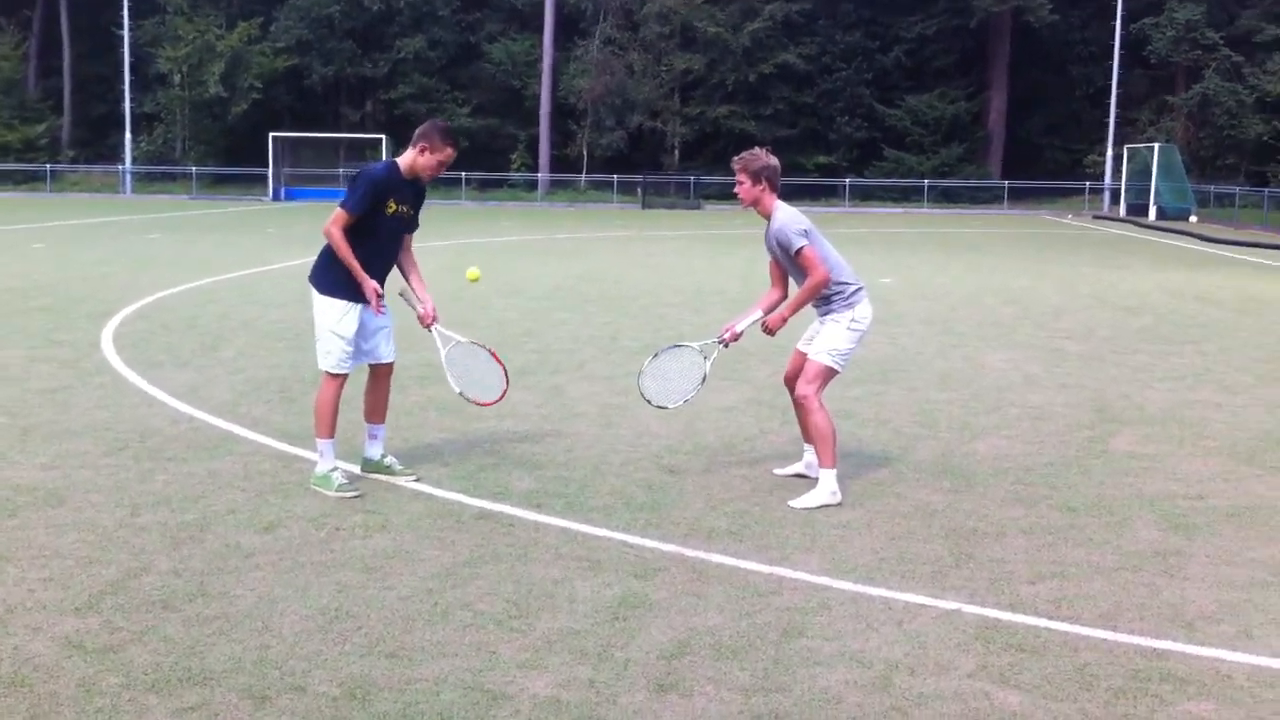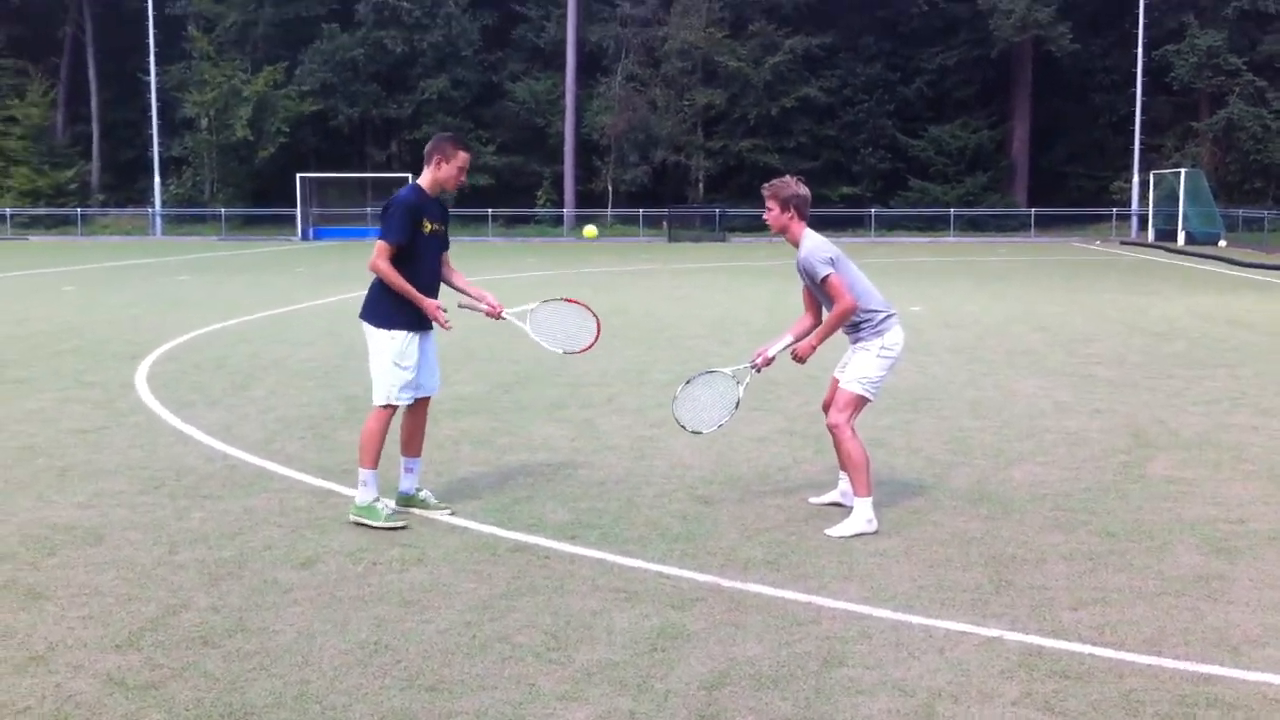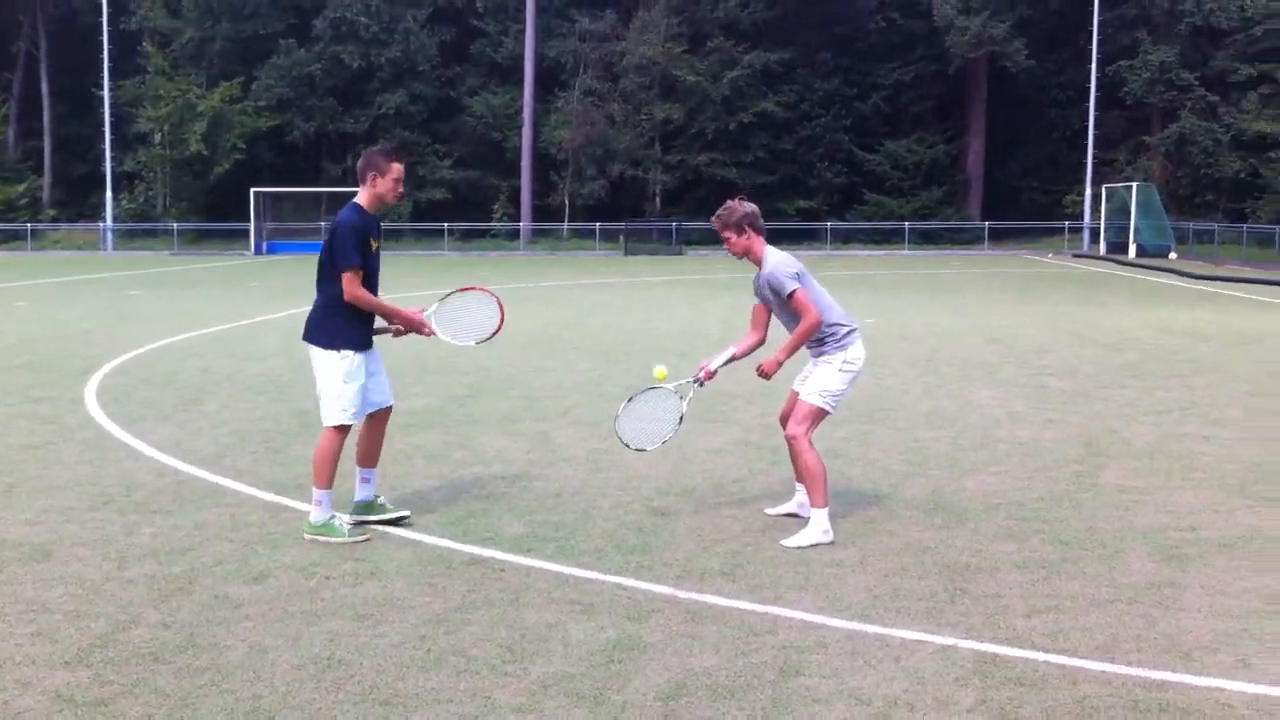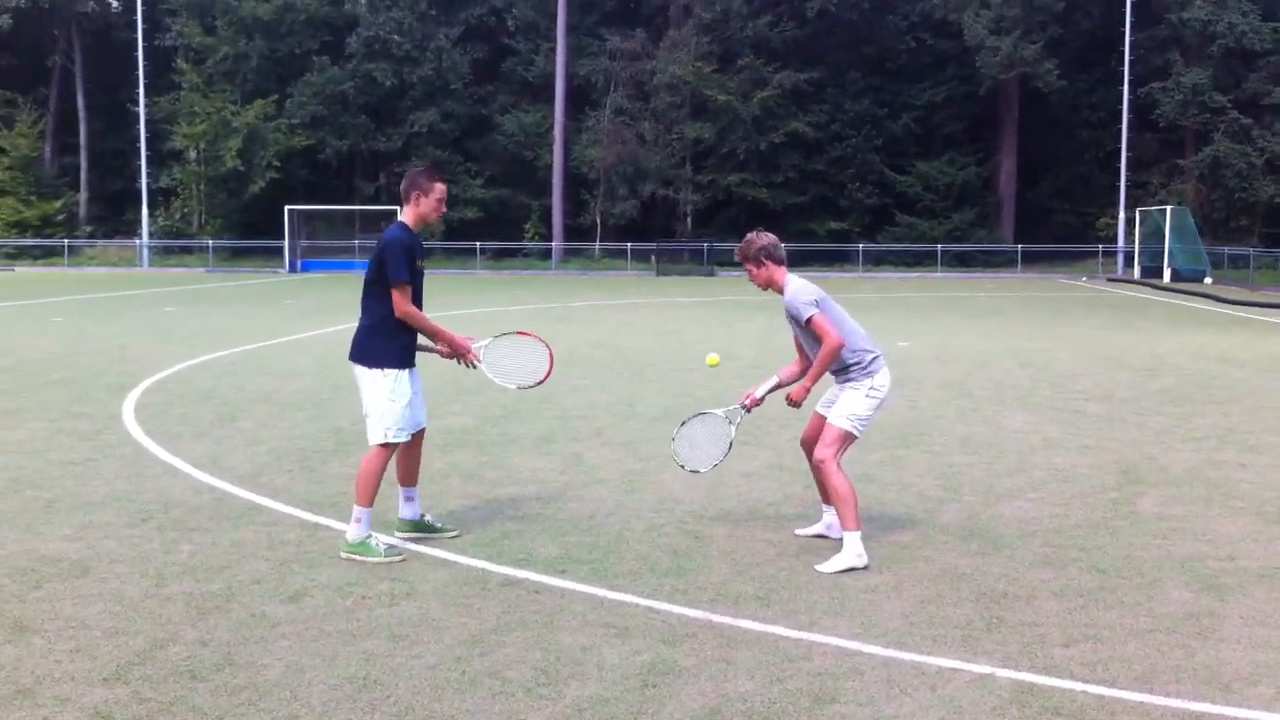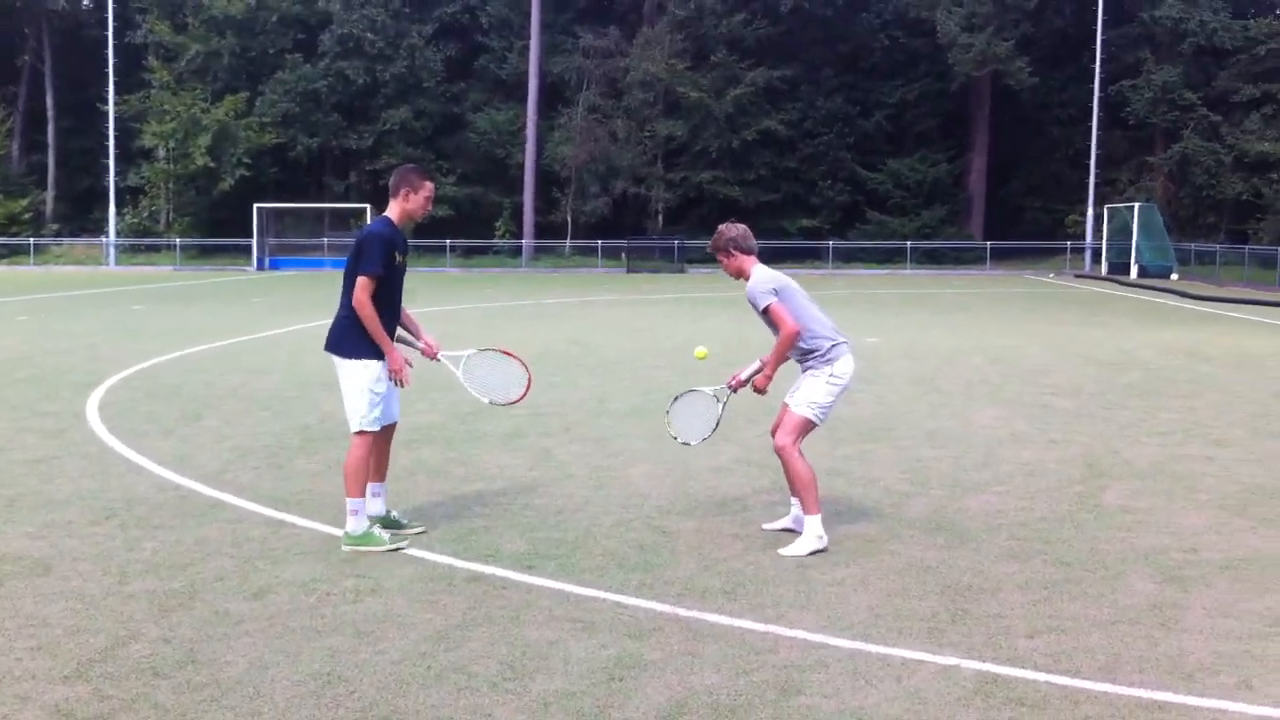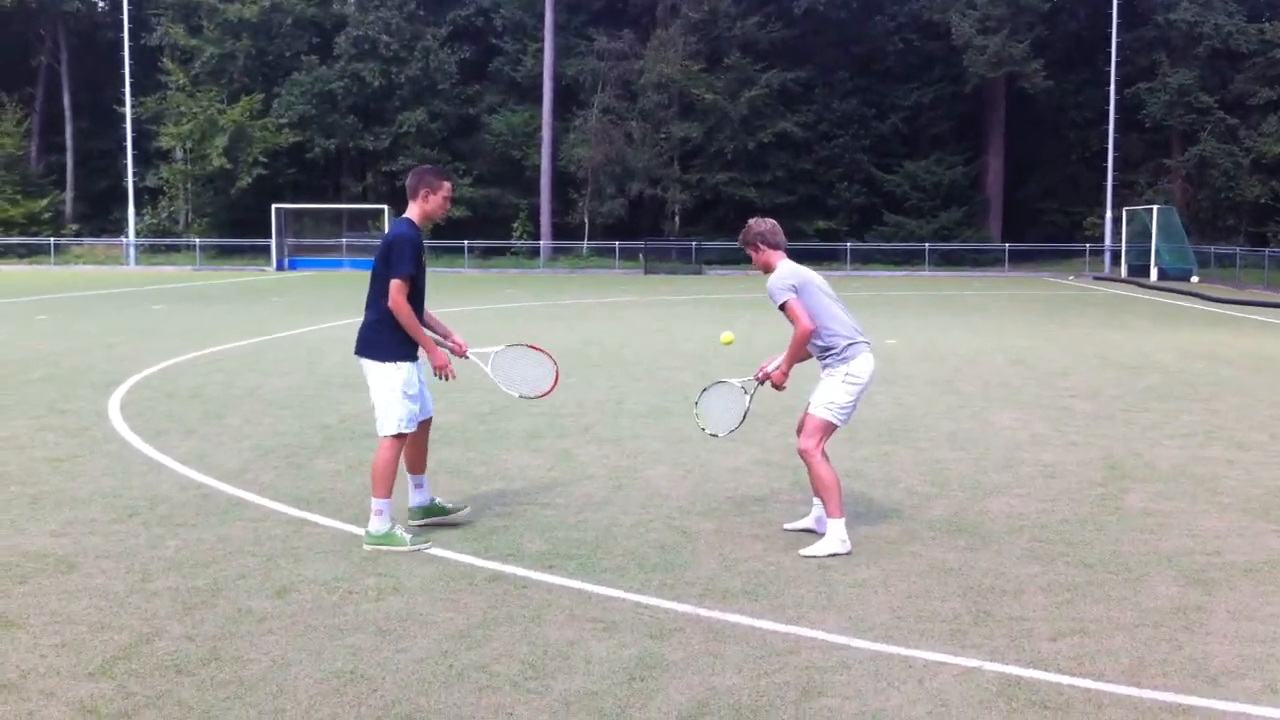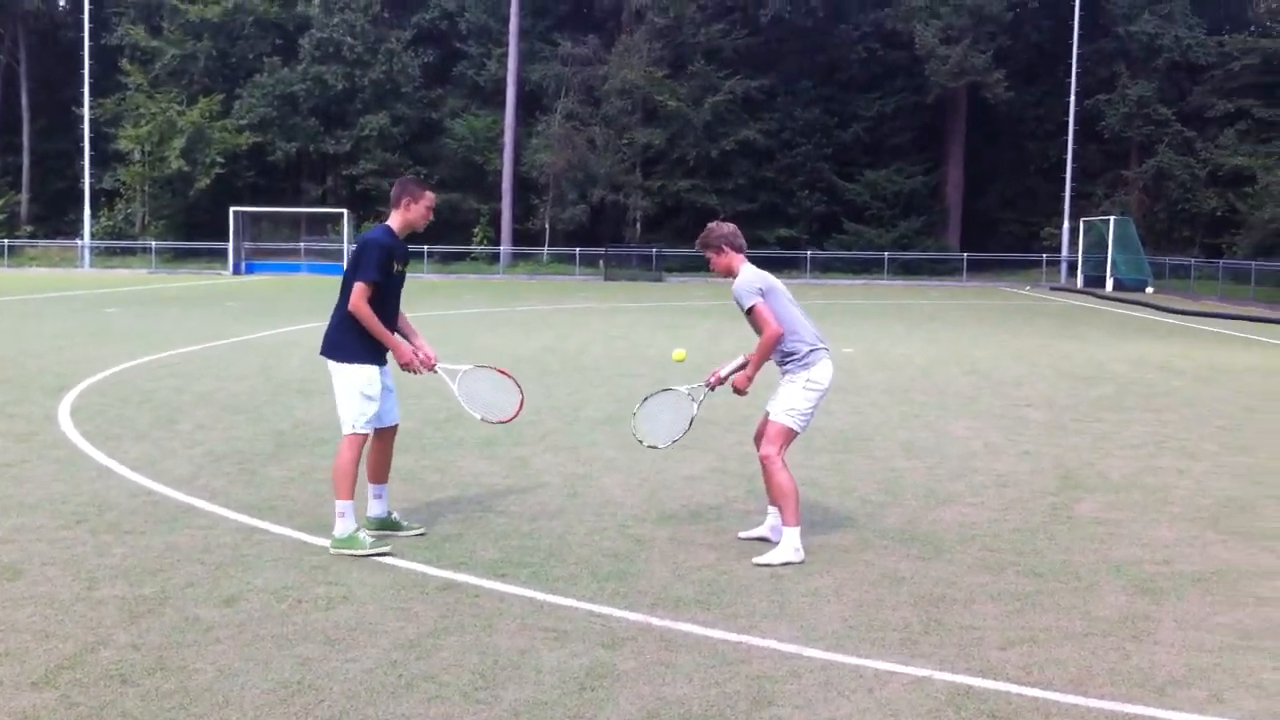
dt=0.4s
person 1, frame 1
left shoulder: (415, 192)
right shoulder: (375, 178)
left elbow: (403, 250)
right elbow: (332, 229)
left wrist: (424, 298)
right wrist: (363, 279)
left hip: (371, 293)
right hip: (338, 289)
left knee: (383, 366)
right knee: (336, 374)
left ankle: (374, 455)
right ankle: (324, 468)
person 1, frame 2
left shoulder: (439, 209)
right shoulder: (405, 203)
left elbow: (442, 266)
right elbow: (379, 263)
left wrist: (482, 296)
right wrist: (423, 302)
left hip: (418, 324)
right hip: (390, 322)
left knee: (419, 402)
right knee: (387, 404)
left ankle: (409, 489)
right ankle: (365, 500)
person 1, frame 3
left shoulder: (370, 222)
right shoulder: (349, 223)
right elbow: (352, 292)
left wrist: (393, 319)
right wrist: (404, 316)
left hip: (359, 339)
right hip: (335, 340)
left knee: (380, 410)
right knee: (338, 424)
left ankle: (365, 499)
right ankle: (320, 518)
person 1, frame 4
left shoulder: (411, 241)
right shoulder: (396, 241)
right elbow: (402, 309)
left wrist: (441, 341)
right wrist: (450, 340)
left hip: (399, 357)
right hip: (380, 358)
left knee: (414, 434)
right knee: (385, 443)
left ankle: (410, 516)
right ankle: (357, 536)
person 1, frame 5
left shoulder: (397, 237)
right shoulder: (376, 235)
right elbow: (360, 299)
left wrist: (421, 337)
right wrist: (391, 351)
left hip: (374, 351)
right hip: (358, 349)
left knee: (384, 428)
right knee: (365, 432)
left ankle: (377, 511)
right ankle: (356, 527)
person 1, frame 6
left shoulder: (409, 236)
right shoulder: (404, 237)
right elbow: (396, 303)
left wrist: (447, 335)
right wrist: (432, 349)
left hip: (400, 352)
right hip: (387, 352)
left knee: (421, 422)
right knee: (395, 434)
left ankle: (421, 503)
right ankle: (378, 527)
person 1, frame 7
left shoulder: (399, 248)
right shoulder: (377, 243)
right elbow: (357, 303)
left wrist: (420, 345)
right wrist: (398, 347)
left hip: (373, 355)
right hip: (351, 353)
left knee: (386, 429)
right knee: (356, 435)
left ankle: (378, 514)
right ankle: (344, 530)
person 2, frame 1
left shoulder: (784, 224)
right shoulder: (772, 229)
left elbow: (820, 275)
right elbow: (779, 290)
left wrist: (784, 315)
right wrist: (741, 322)
left hip: (847, 310)
right hip: (832, 312)
left knee: (807, 392)
right knee: (793, 379)
left ankle: (828, 486)
right ankle: (812, 460)
person 2, frame 2
left shoulder: (811, 252)
right shoulder: (806, 253)
left elbow: (846, 303)
right elbow: (812, 316)
left wrist: (811, 343)
right wrist: (773, 347)
left hip: (878, 338)
right hip: (866, 338)
left knee: (839, 420)
right knee: (831, 407)
left ankle: (864, 514)
right ankle: (847, 489)
person 2, frame 3
left shoulder: (776, 268)
right shoulder: (762, 277)
left elbow: (813, 318)
right elbow: (757, 334)
left wrist: (779, 358)
right wrist: (717, 362)
left hip: (840, 352)
right hip: (825, 352)
left knee: (797, 432)
right knee: (788, 420)
left ankle: (820, 524)
right ankle: (803, 499)
person 2, frame 4
left shoulder: (795, 296)
right shoulder: (794, 296)
left elbow: (834, 341)
right elbow: (805, 362)
left wrist: (805, 386)
right wrist: (765, 389)
left hip: (865, 379)
right hip: (850, 378)
left knee: (826, 456)
right knee: (810, 443)
left ankle: (853, 548)
right ankle: (832, 520)
person 2, frame 5
left shoulder: (756, 285)
right shoulder: (770, 278)
left elbow: (791, 330)
left wrist: (767, 373)
right wrist: (753, 370)
left hip: (828, 366)
right hip: (825, 363)
left knee: (786, 444)
right knee: (781, 433)
left ankle: (814, 532)
right ankle: (799, 514)
person 2, frame 6
left shoulder: (778, 280)
right shoulder: (800, 273)
left elbow: (805, 328)
left wrist: (783, 370)
right wrist: (779, 363)
left hip: (845, 366)
right hip: (850, 361)
left knee: (809, 446)
right knee: (806, 435)
left ankle: (837, 535)
right ankle: (821, 514)
person 2, frame 7
left shoulder: (744, 283)
right shoulder: (756, 278)
left elbow: (774, 331)
left wrist: (748, 374)
left hip: (806, 371)
right hip: (803, 369)
left knee: (771, 453)
right knee: (763, 441)
left ankle: (791, 544)
right ankle: (775, 523)
